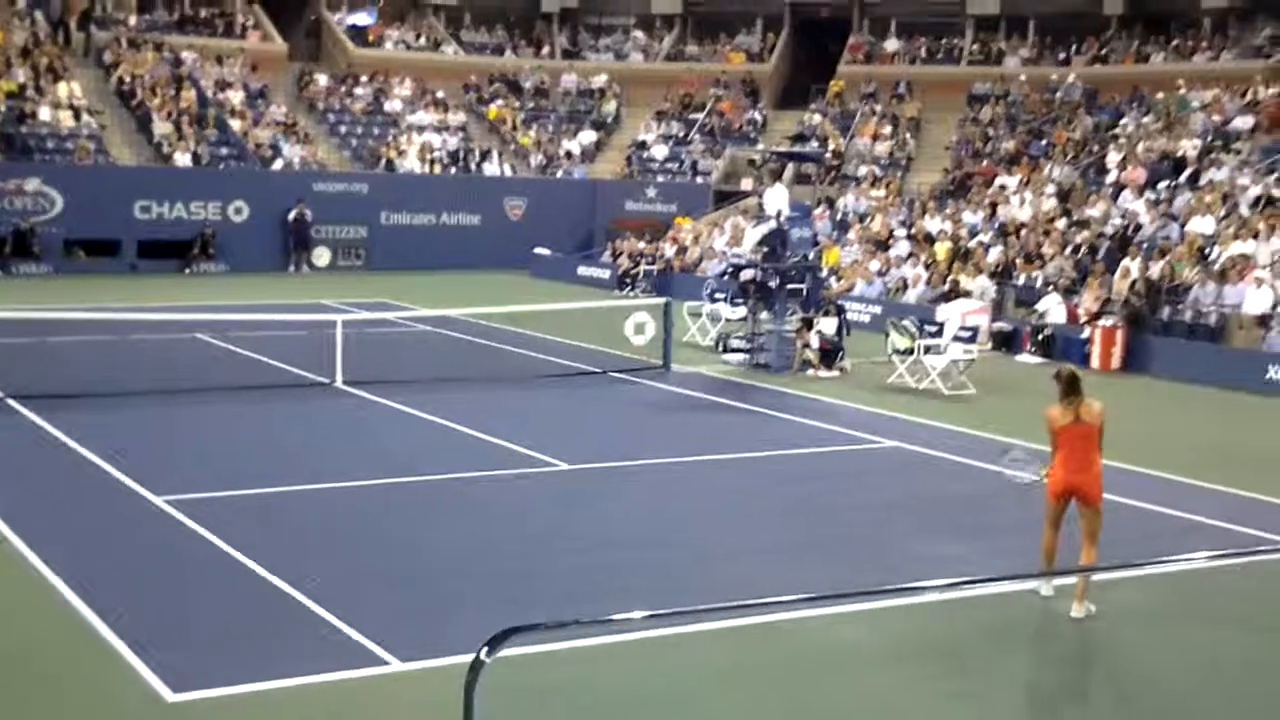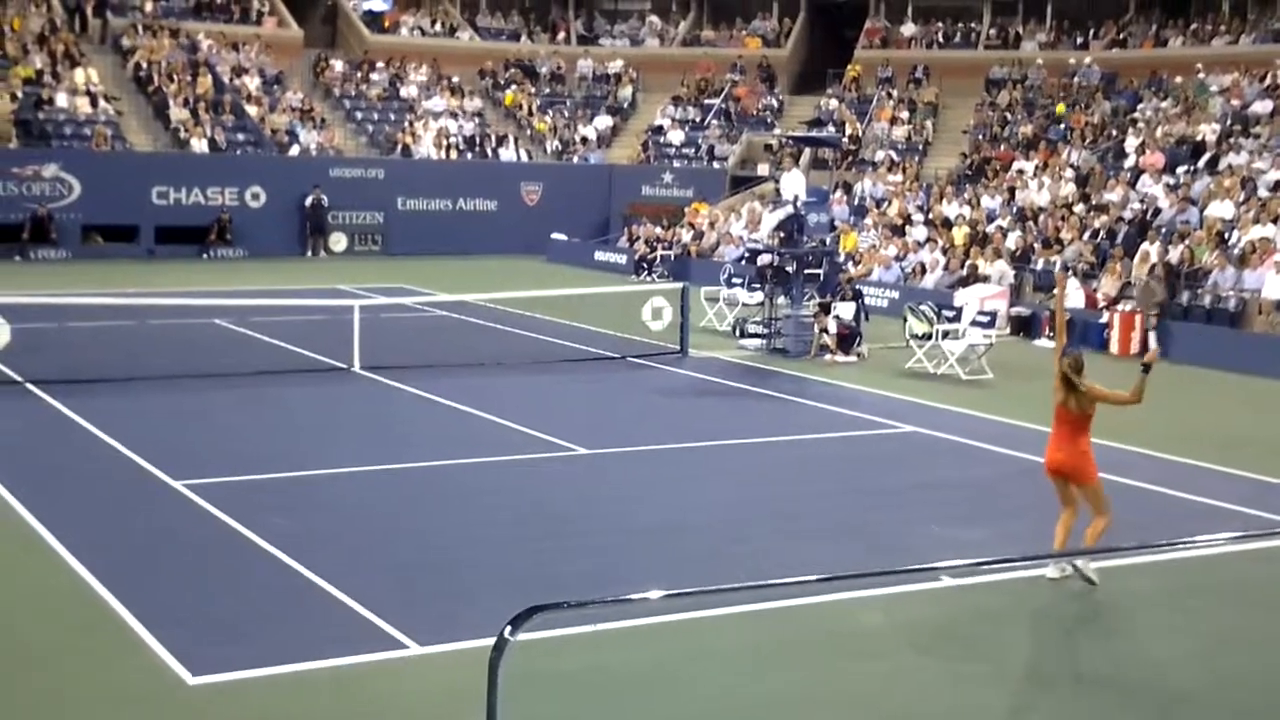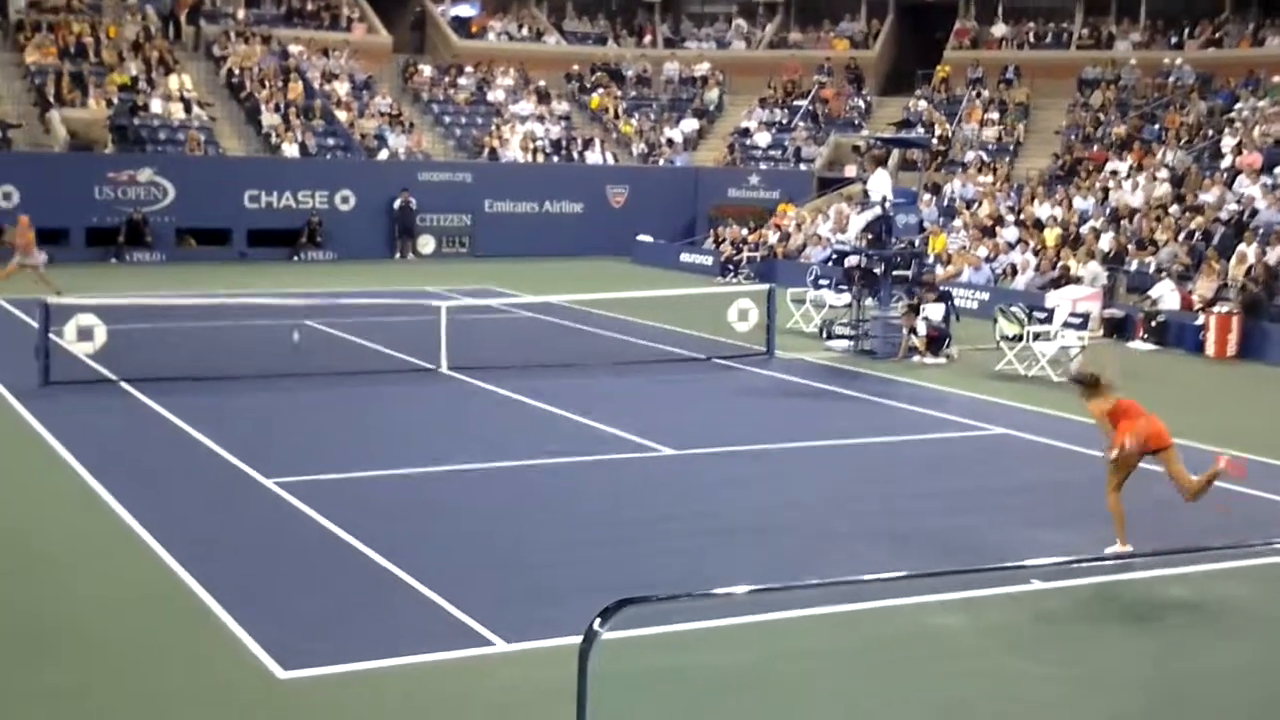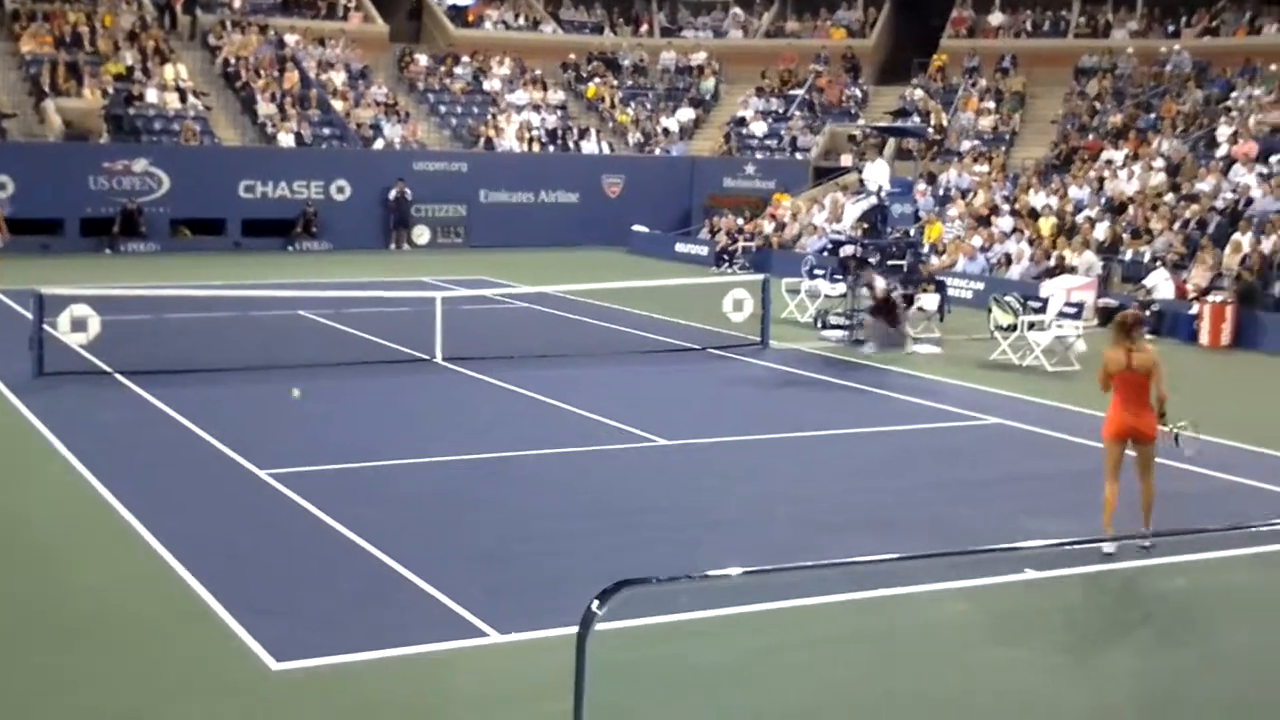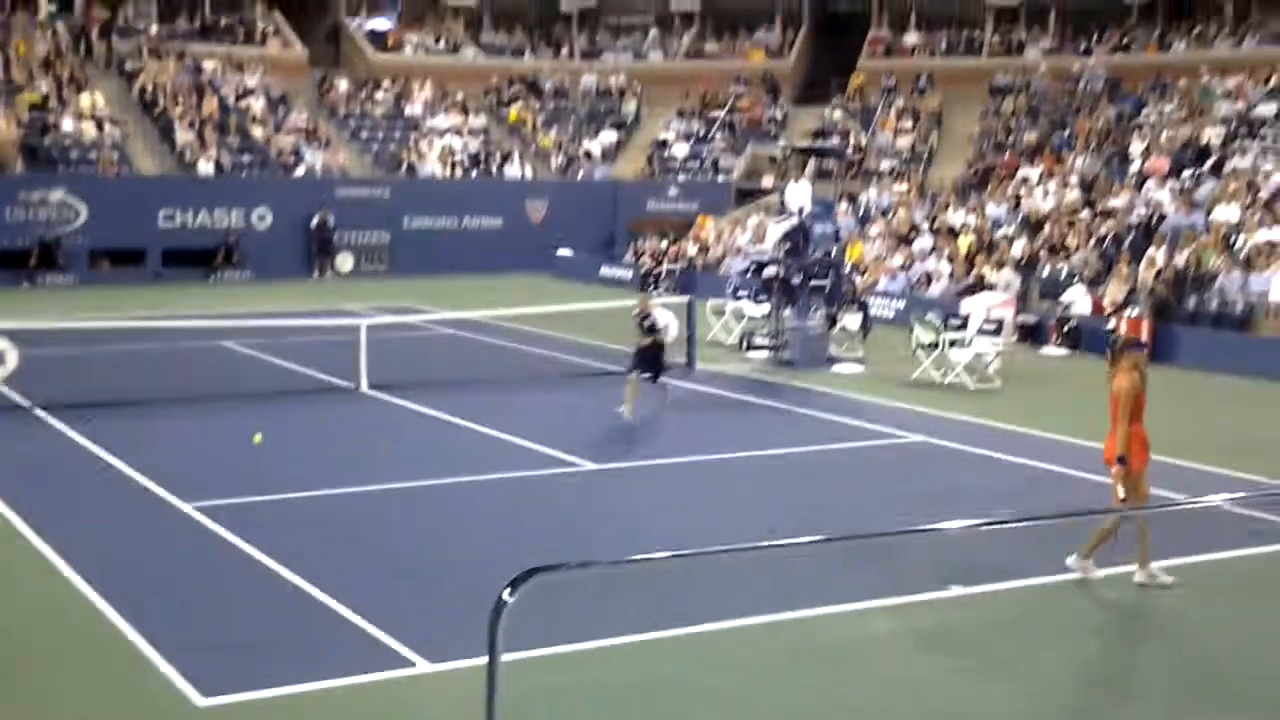
dt=1s
person 1, frame 1
left shoulder: (1053, 413)
right shoulder: (1097, 408)
left elbow: (1056, 448)
right elbow: (1097, 445)
left hip: (1062, 475)
right hip: (1089, 478)
left knee: (1052, 528)
right knee: (1090, 543)
left ankle: (1046, 581)
right ankle: (1079, 602)
person 1, frame 2
left shoulder: (1060, 382)
right shoulder: (1089, 393)
left elbow: (1060, 336)
right elbow: (1135, 398)
left wrist: (1059, 297)
right wrist: (1146, 367)
left hip: (1053, 457)
right hip: (1077, 459)
left knee: (1069, 508)
right knee: (1102, 514)
left ankle: (1057, 563)
right ankle: (1082, 559)
person 1, frame 3
left shoulder: (1093, 405)
right shoulder: (1112, 394)
left elbow: (1109, 436)
left wrist: (1114, 452)
left hip: (1135, 435)
right hip: (1157, 430)
left knee: (1113, 488)
right knee: (1190, 491)
left ankle: (1123, 545)
right ankle: (1217, 467)
person 1, frame 4
left shoulder: (1109, 354)
right shoulder: (1150, 354)
right elbow: (1160, 395)
right wrist: (1160, 413)
left hip: (1117, 419)
right hip: (1143, 421)
left knee: (1111, 480)
right knee: (1146, 477)
left ankle: (1109, 538)
right ankle: (1145, 530)
person 1, frame 5
left shoulder: (1127, 376)
right shoulder: (1127, 382)
left elbow: (1137, 409)
right elbow: (1122, 424)
left wrist: (1141, 375)
right wrist: (1119, 461)
left hip: (1134, 448)
right hip: (1127, 450)
left knee: (1140, 507)
right knee: (1126, 512)
left ankle: (1145, 569)
right ankle: (1082, 557)
